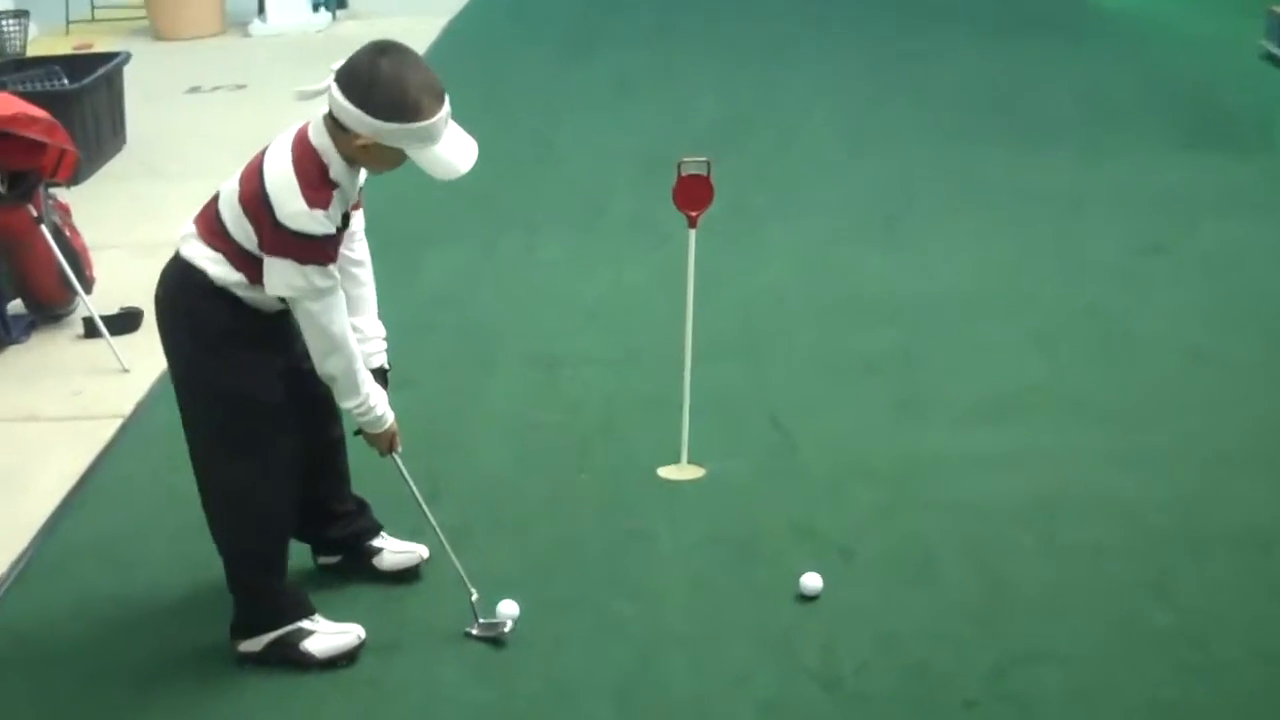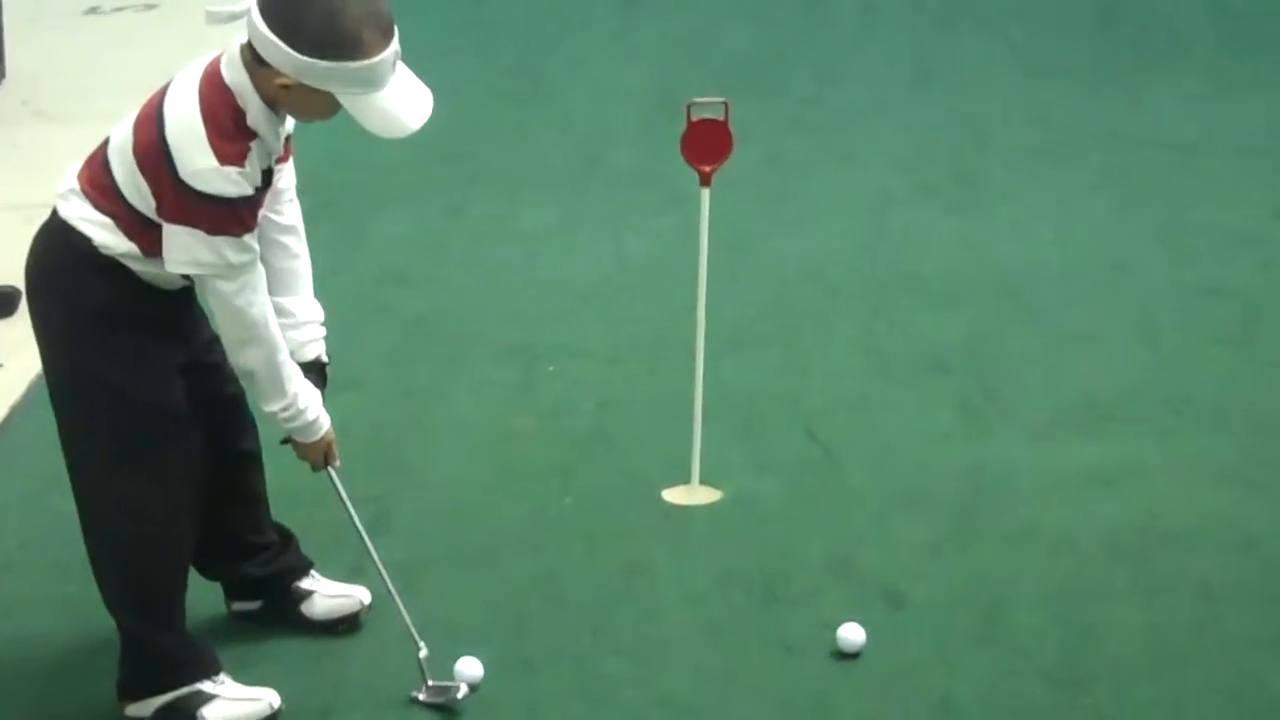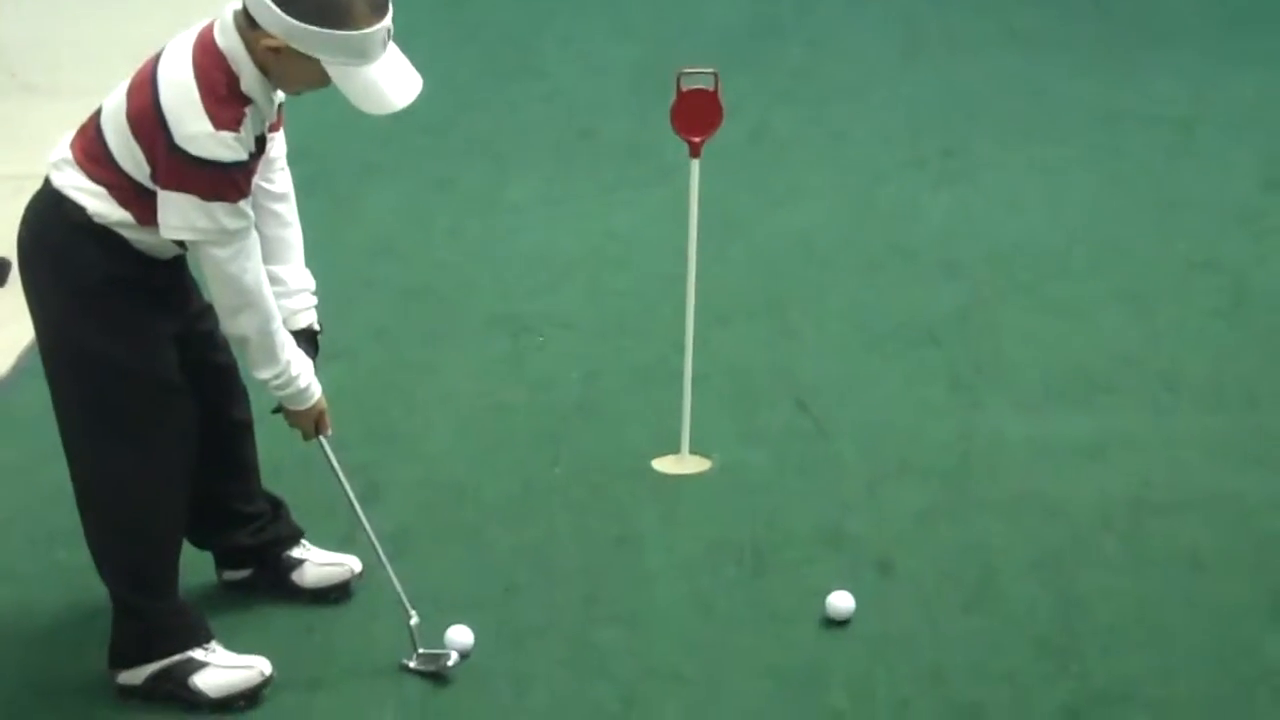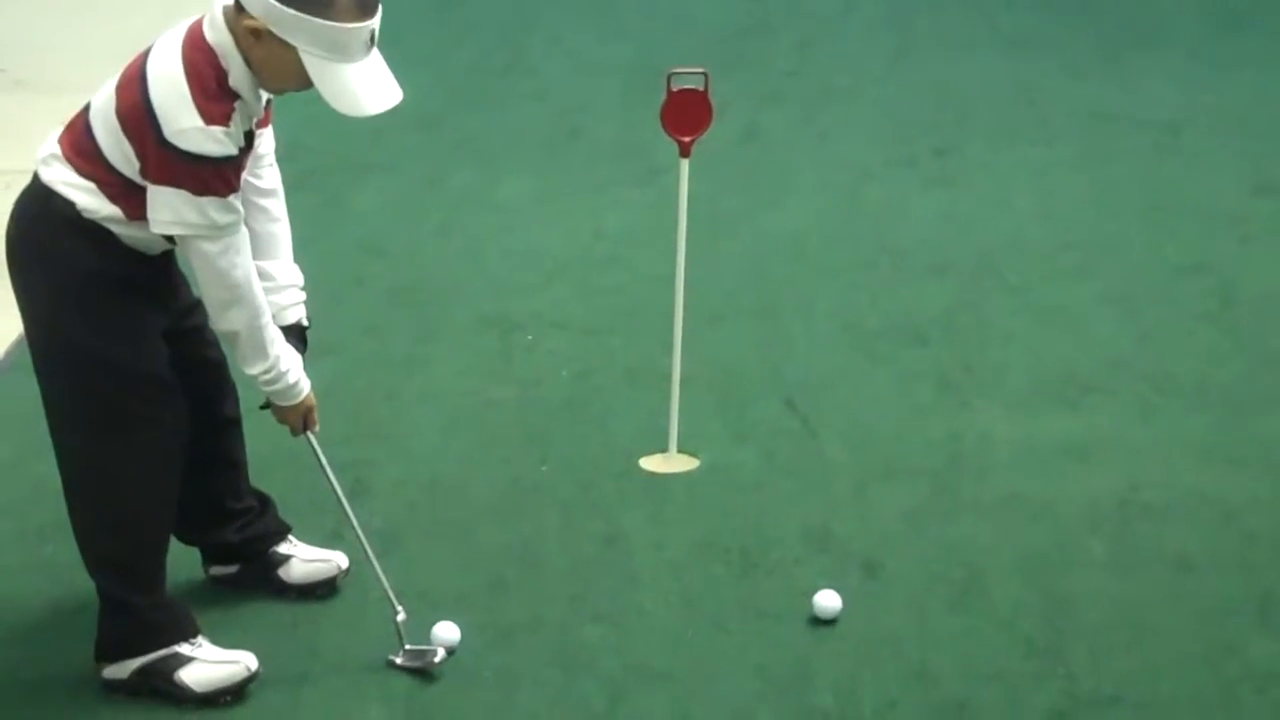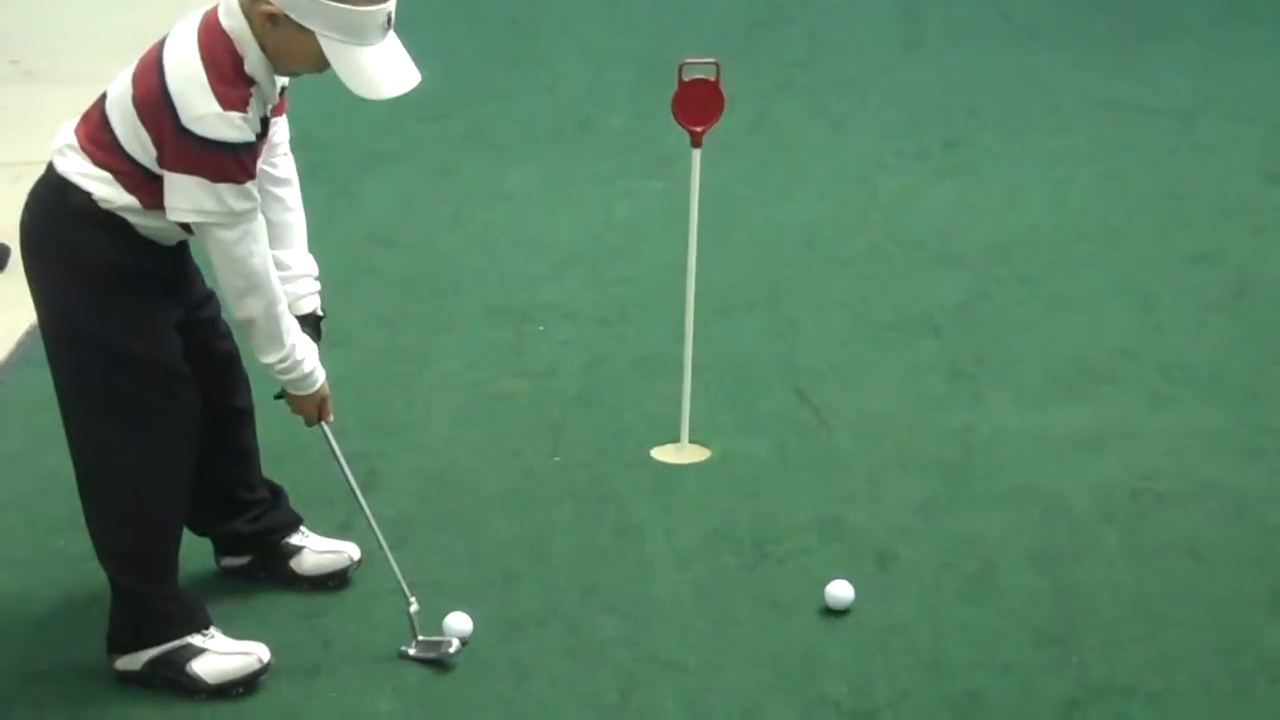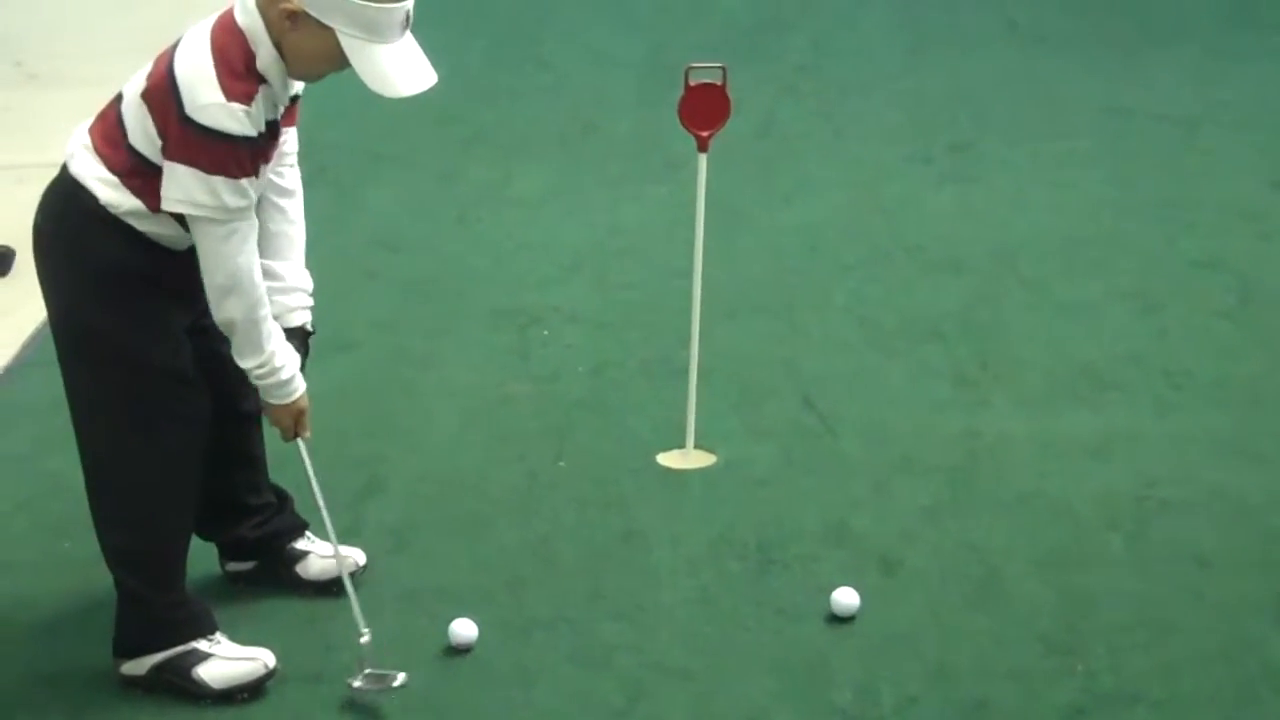
dt=0.7s
person 1, frame 1
left shoulder: (336, 149)
right shoulder: (300, 199)
left elbow: (352, 255)
right elbow: (323, 316)
left wrist: (374, 364)
right wrist: (371, 409)
left hip: (257, 300)
right hip: (209, 311)
left knee: (314, 417)
right knee: (253, 459)
left ankle: (343, 537)
person 1, frame 2
left shoulder: (257, 87)
right shoulder: (209, 152)
left elbow: (279, 218)
right elbow: (239, 303)
left wrist: (308, 354)
right wrist: (304, 415)
left hip: (153, 271)
right hip: (93, 285)
left knee: (222, 426)
right knee: (146, 471)
left ankle: (264, 578)
person 1, frame 3
right shoulder: (202, 119)
left elbow: (270, 187)
right elbow: (234, 272)
left wrist: (299, 319)
right wrist: (296, 383)
left hip: (142, 243)
right hip: (85, 254)
left knee: (214, 394)
right knee: (138, 438)
left ankle: (253, 546)
right ankle: (152, 644)
person 1, frame 4
right shoulder: (191, 113)
left elbow: (259, 184)
right elbow: (222, 266)
left wrist: (286, 317)
right wrist: (284, 378)
left hip: (131, 238)
right hip: (73, 250)
left knee: (203, 388)
right knee: (127, 434)
left ankle: (240, 541)
right ankle: (139, 640)
person 1, frame 5
right shoulder: (208, 101)
left elbow: (274, 174)
right elbow: (240, 257)
left wrist: (303, 306)
right wrist: (299, 367)
left hip: (142, 229)
right hip: (87, 240)
left knee: (215, 379)
right knee: (141, 422)
left ankle: (253, 531)
right ankle: (151, 631)
person 1, frame 6
right shoulder: (216, 96)
left elbow: (279, 185)
right elbow: (230, 259)
left wrist: (292, 322)
right wrist: (280, 377)
left hip: (159, 235)
right hip: (100, 245)
left knee: (224, 388)
right knee: (148, 427)
left ankle: (257, 538)
right ankle: (157, 636)
